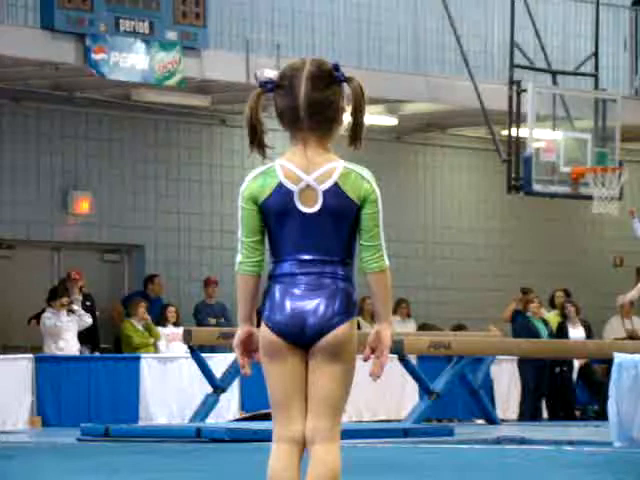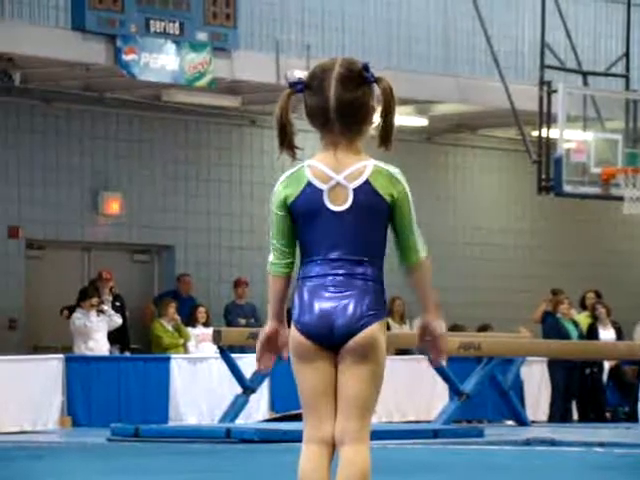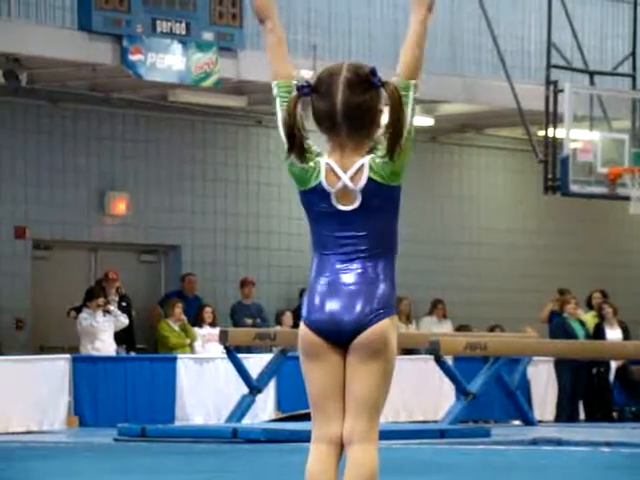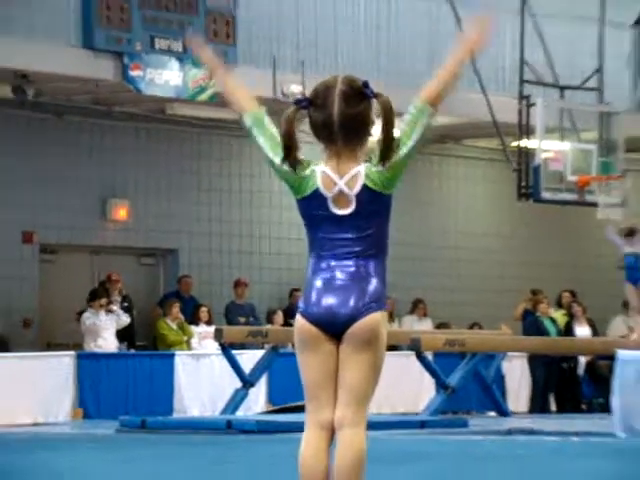
dt=0.5s
person 1, frame 1
left shoulder: (258, 182)
right shoulder: (359, 182)
left elbow: (249, 260)
right elbow: (374, 258)
left wrist: (244, 323)
right wrist: (384, 322)
left hip: (281, 313)
right hip: (333, 313)
left knee: (287, 436)
right knee: (323, 436)
person 1, frame 2
left shoulder: (290, 183)
right shoulder: (388, 181)
left elbow: (280, 261)
right elbow: (413, 255)
left wrist: (273, 321)
right wrist: (429, 315)
left hip: (310, 314)
right hip: (363, 314)
left knee: (316, 437)
right knee: (353, 437)
person 1, frame 3
left shoulder: (305, 171)
right shoulder: (387, 168)
left elbow: (284, 93)
right elbow: (406, 88)
left hip: (319, 311)
right hip: (372, 311)
left knee: (324, 436)
right knee: (361, 436)
person 1, frame 4
left shoulder: (301, 179)
right shoulder: (382, 176)
left elbow: (255, 119)
right elbow: (423, 109)
left wrist: (214, 66)
right wrist: (463, 53)
left hip: (315, 306)
right hip: (364, 306)
left knee: (317, 422)
right knee: (350, 421)
